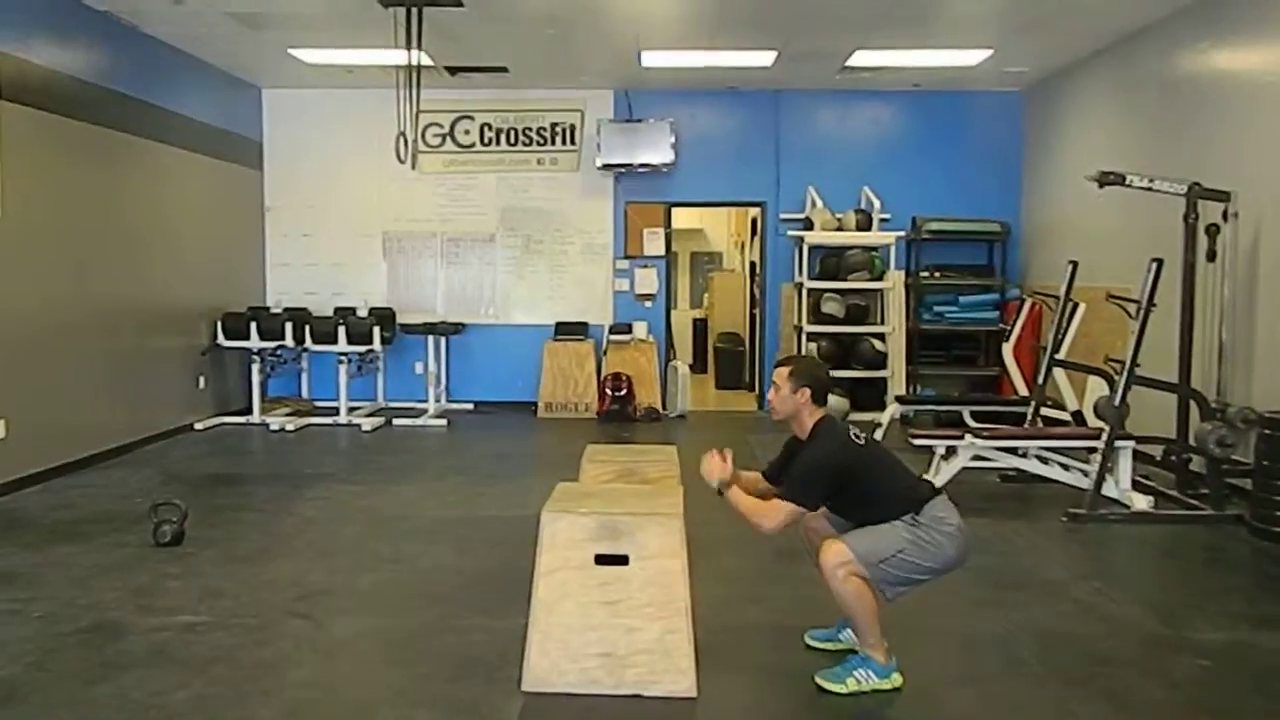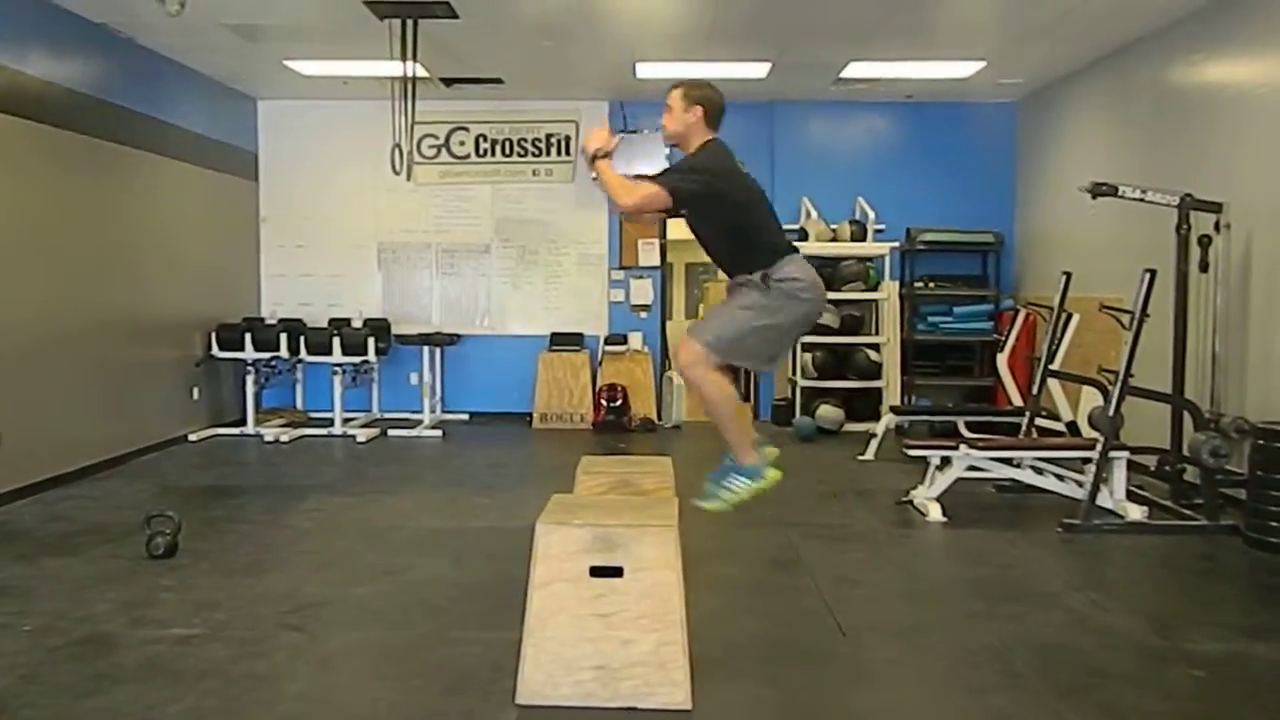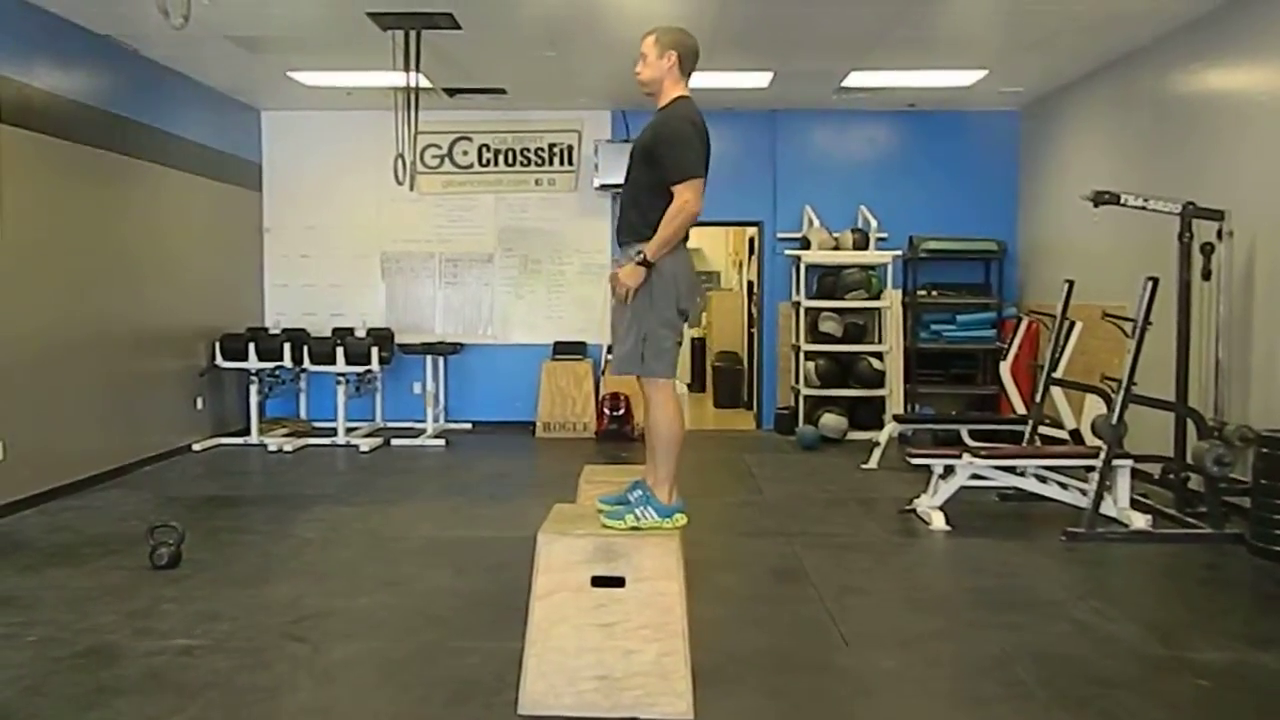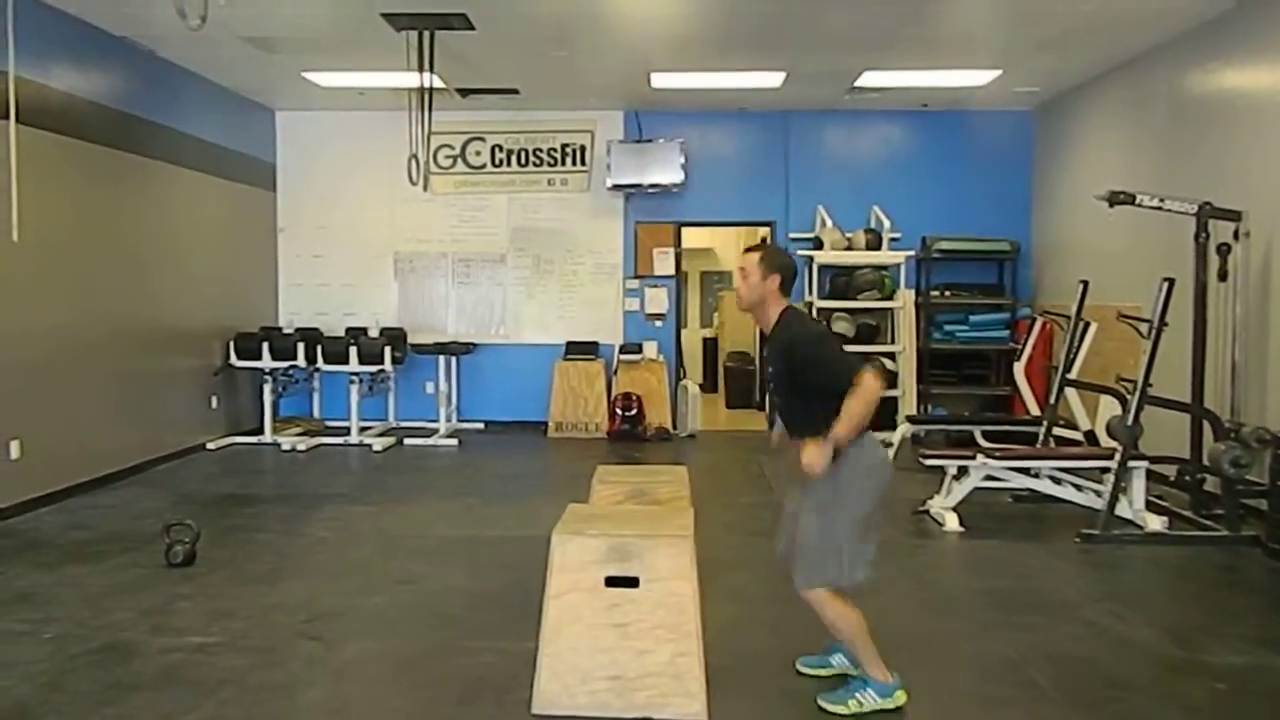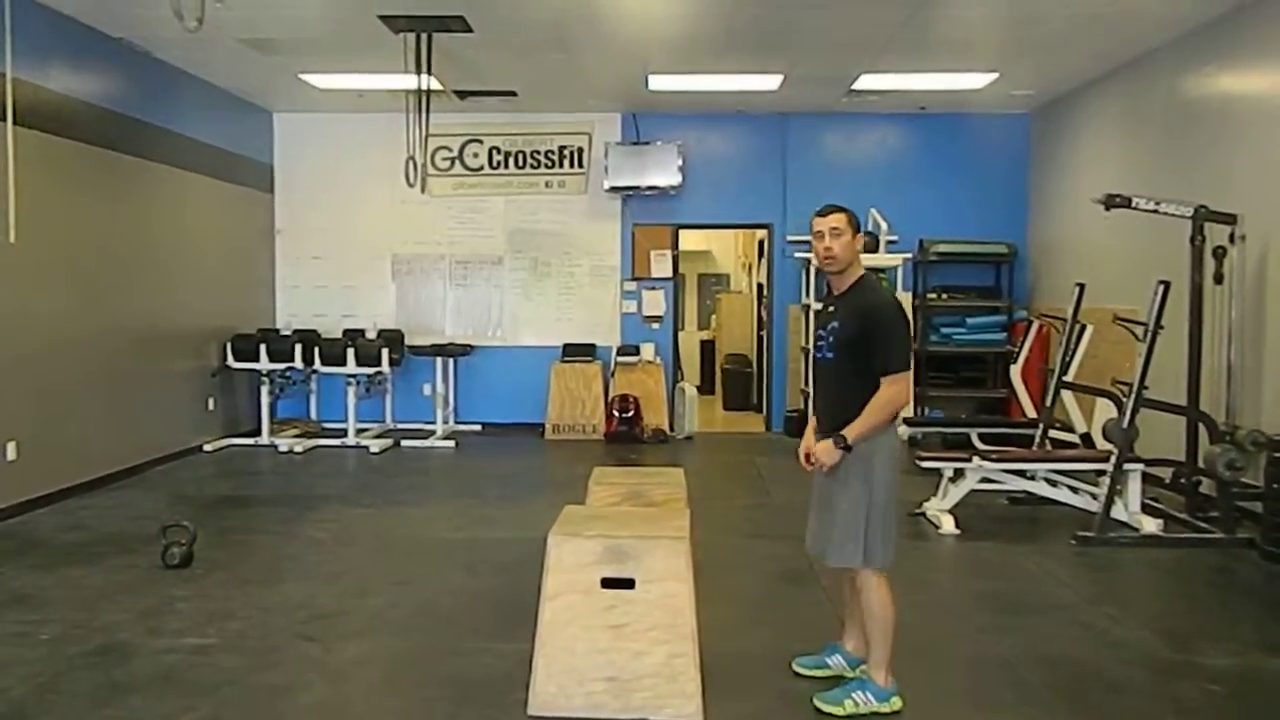
dt=1s
person 1, frame 1
left shoulder: (826, 453)
right shoulder: (811, 440)
left elbow: (770, 519)
right elbow: (764, 484)
left wrist: (723, 485)
right wrist: (731, 475)
left hip: (935, 532)
right hip: (910, 519)
left knee: (835, 559)
right knee: (815, 526)
left ankle: (877, 662)
right ankle: (857, 628)
person 1, frame 2
left shoulder: (704, 168)
right shoulder: (708, 163)
left elbow: (631, 202)
right elbow: (648, 200)
left wrist: (598, 159)
right wrist: (605, 159)
left hip: (784, 285)
right hip: (769, 282)
left knee: (690, 355)
right knee: (700, 356)
left ankle: (748, 462)
right ankle: (747, 450)
person 1, frame 3
left shoulder: (679, 122)
right shoulder: (669, 120)
left elbow: (688, 203)
left wrist: (641, 261)
left hip: (654, 265)
right hip: (650, 262)
left knee: (656, 381)
right knee: (652, 380)
left ankle: (664, 501)
right ankle: (653, 486)
person 1, frame 4
left shoulder: (801, 337)
right shoulder: (781, 336)
left elbow: (869, 386)
left wrist: (830, 445)
right wrist: (791, 430)
left hip: (844, 466)
right hip: (824, 460)
left knee: (817, 584)
right knee: (802, 558)
right ankle: (848, 650)
person 1, frame 5
left shoulder: (878, 306)
right shoulder: (830, 302)
left elbow: (896, 391)
left wrist: (841, 443)
right wrist: (813, 430)
left hip: (863, 449)
right hip: (835, 445)
left knee: (864, 564)
right knee: (832, 556)
right ankle: (852, 649)
